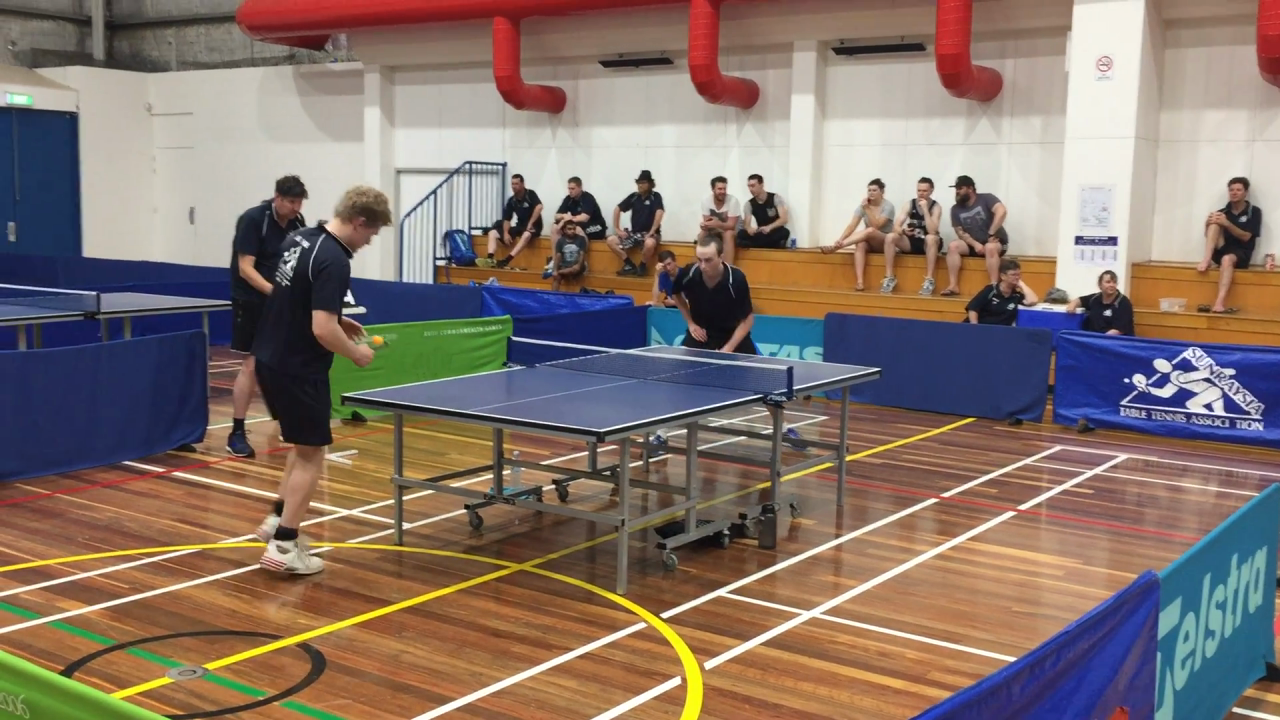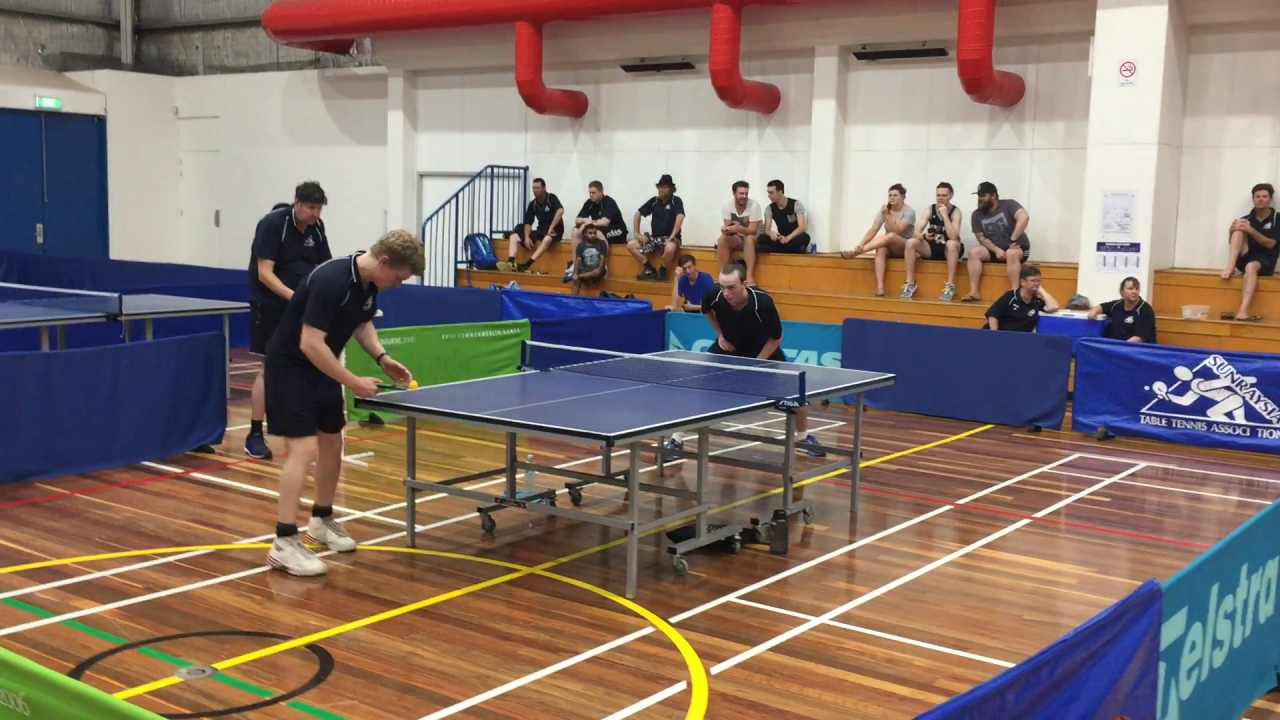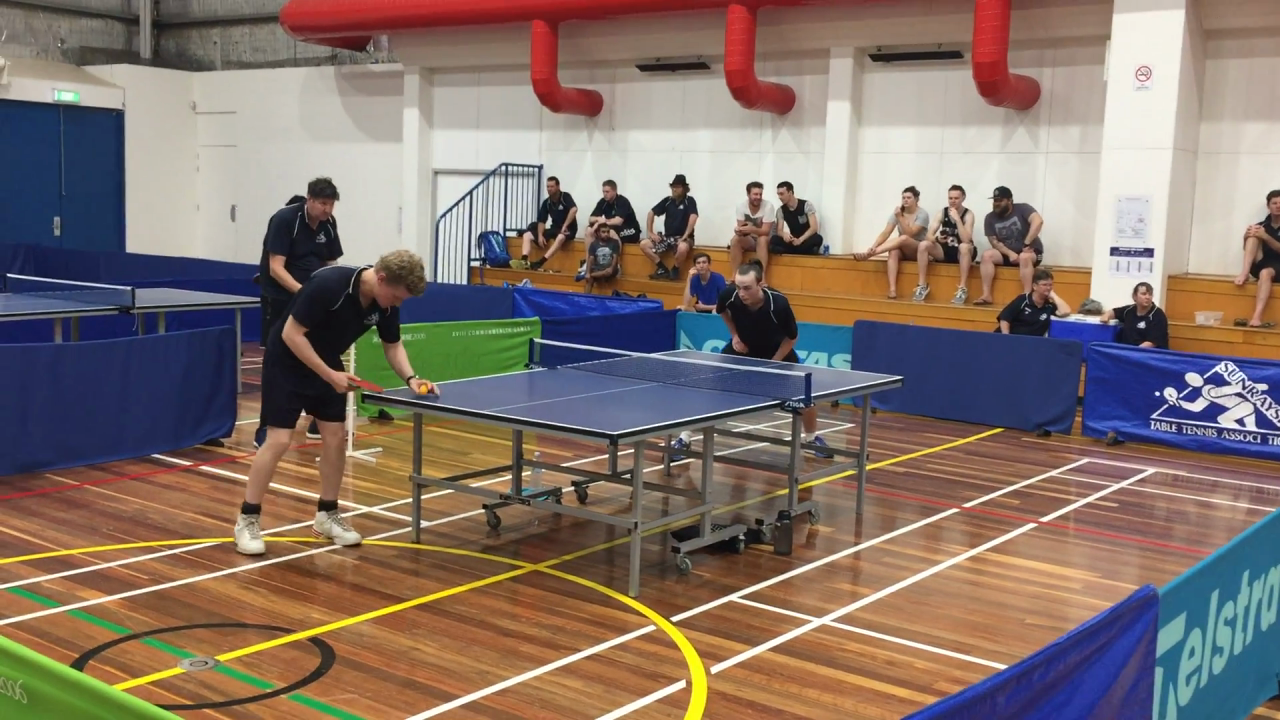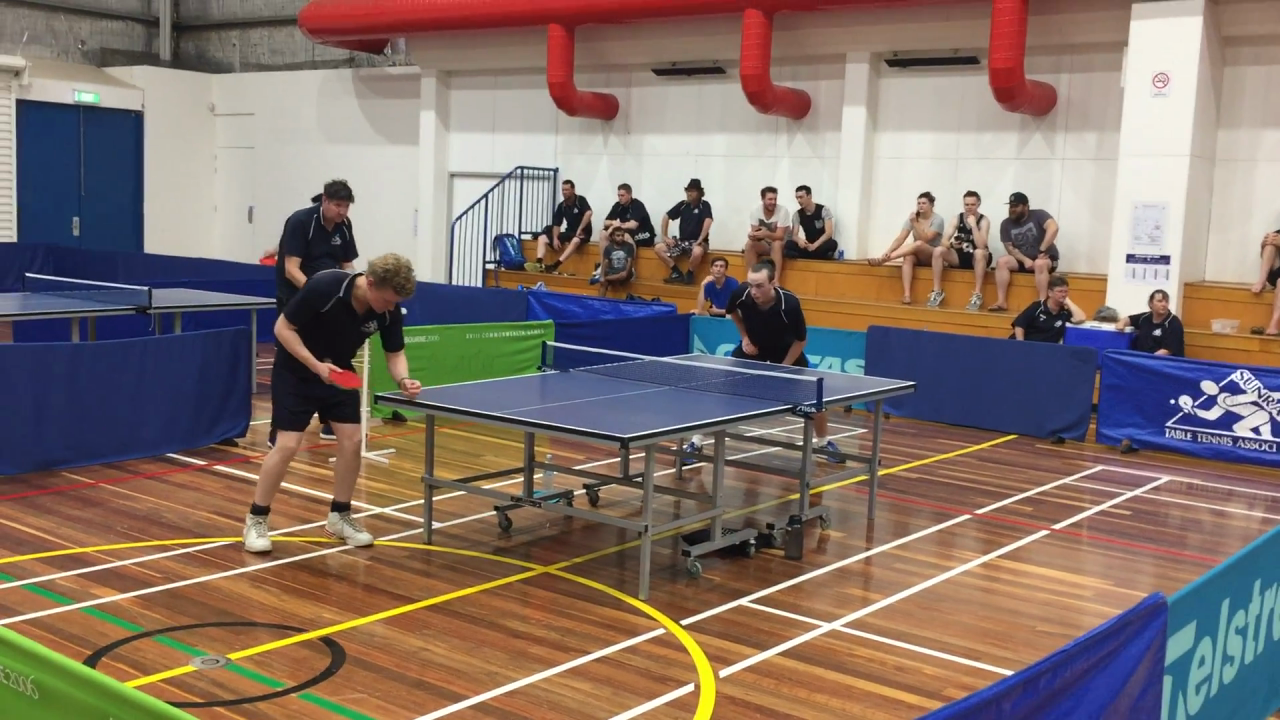
dt=0.3s
person 1, frame 1
left shoulder: (299, 239)
right shoulder: (335, 260)
right elbow: (322, 329)
left wrist: (339, 321)
right wrist: (356, 352)
left hip: (272, 360)
right hip: (300, 369)
left knee: (304, 445)
right knee: (310, 455)
left ankle: (280, 519)
right ankle: (282, 547)
person 1, frame 2
left shoulder: (372, 283)
right shoulder: (332, 280)
left elbow: (363, 324)
right elbow: (309, 343)
left wrist: (382, 358)
right wrist: (353, 382)
left hip: (321, 368)
right hip: (290, 367)
left knee: (332, 445)
right knee: (304, 451)
left ankle: (321, 521)
right ankle: (284, 543)
person 1, frame 3
left shoulder: (387, 302)
right shoulder: (328, 285)
left elbow: (393, 345)
right elbow: (291, 334)
left wrist: (411, 378)
right wrist: (330, 376)
left hip: (326, 364)
right hip: (287, 361)
left knee: (336, 437)
right knee: (279, 440)
left ankle: (327, 515)
right ankle: (247, 519)
person 1, frame 4
left shoulder: (390, 309)
right shoulder: (323, 287)
left elbow: (394, 354)
right elbow: (283, 327)
left wrist: (404, 380)
right wrist: (314, 365)
left hip: (338, 372)
right hip: (297, 369)
left knee: (352, 440)
right knee: (287, 445)
left ankle: (339, 516)
right ankle: (256, 519)
person 2, frame 1
left shoulder: (298, 222)
right shoulder: (252, 219)
right elbow: (245, 269)
right wrist: (274, 291)
right hip: (252, 301)
right knee: (251, 365)
right ankle: (237, 434)
person 2, frame 2
left shoulder: (317, 228)
right shoulder: (272, 224)
left elbow: (319, 268)
right elbow: (264, 273)
right wrist: (292, 296)
right hip: (271, 303)
right ankle: (255, 435)
person 2, frame 3
left shoulder: (329, 224)
right shoulder: (284, 219)
left elbow: (330, 264)
right elbow: (275, 268)
right hip: (281, 298)
left ankle: (318, 421)
right ankle: (264, 428)
person 2, frame 4
left shoulder: (344, 226)
right shoulder: (300, 221)
left elbow: (347, 266)
right elbow: (291, 270)
right hip: (296, 299)
left ankle: (329, 421)
right ankle: (279, 428)
person 3, frame 1
left shoulder: (736, 279)
right shoulder: (688, 274)
left elbow: (747, 319)
right elbow: (675, 293)
left wrist: (728, 349)
right wrist: (691, 323)
left hip: (734, 335)
right hip: (701, 333)
left ankle: (784, 428)
right ankle: (661, 433)
person 3, frame 2
left shoulder: (765, 302)
right shoulder: (714, 296)
left elbow: (776, 338)
right wrist: (720, 334)
left hip: (763, 350)
right hip: (729, 347)
left ankle: (804, 435)
person 3, frame 3
left shoulder: (779, 304)
right shoulder: (729, 295)
left elbow: (791, 338)
right wrist: (734, 335)
left hip: (777, 351)
right hip: (742, 346)
left ankle: (811, 437)
person 3, frame 4
left shoulder: (790, 304)
right shoulder: (741, 295)
left elbow: (800, 340)
left wrist: (785, 368)
right wrist: (745, 337)
left hip: (785, 353)
right hip: (751, 349)
left ankle: (823, 442)
right ankle: (698, 440)
